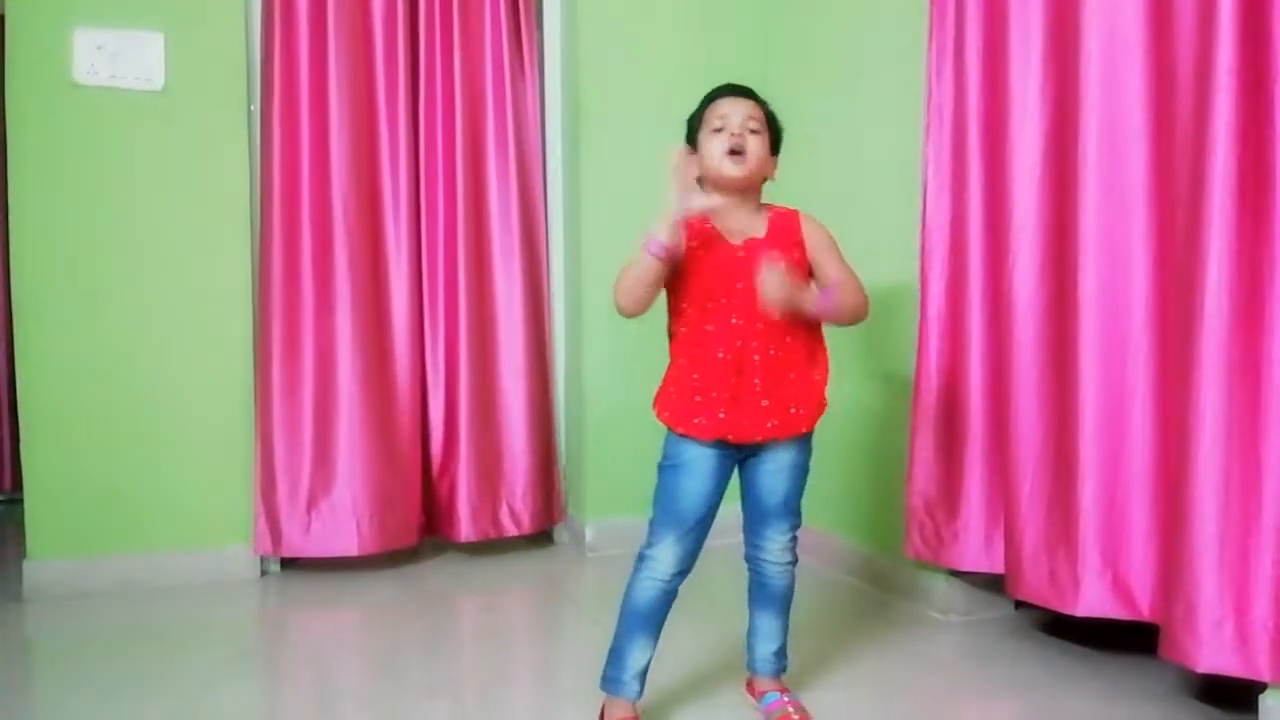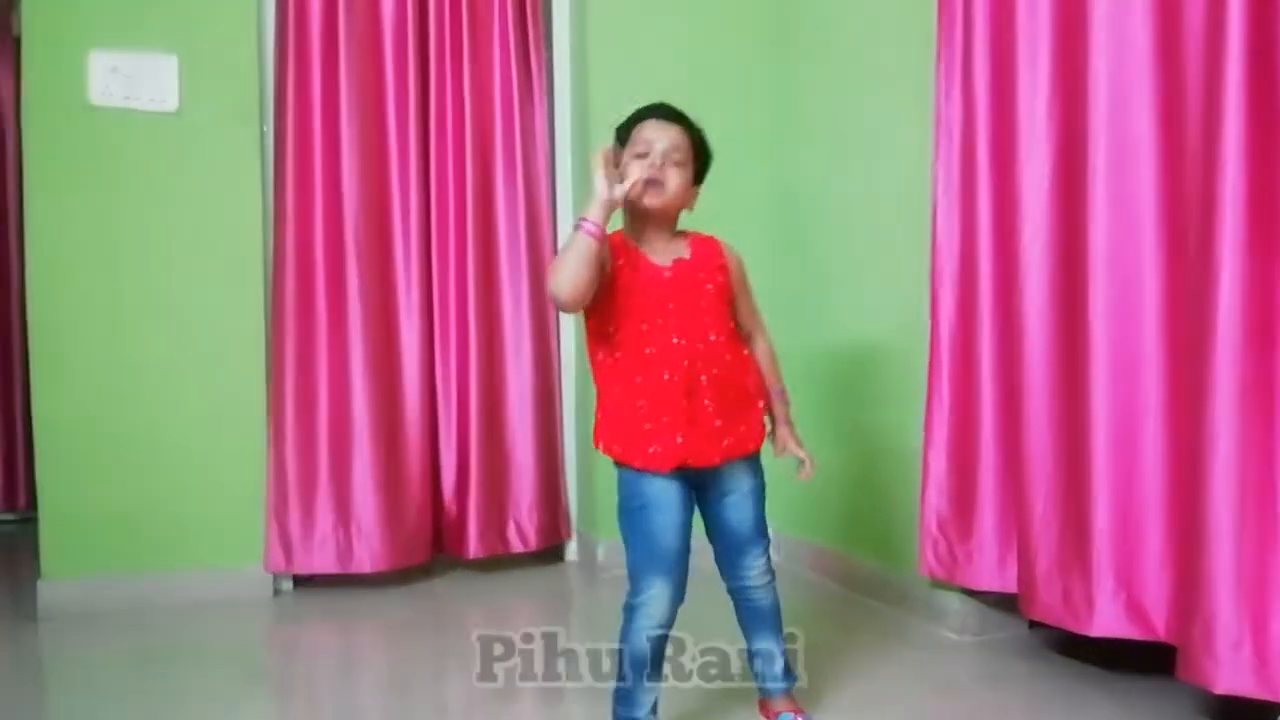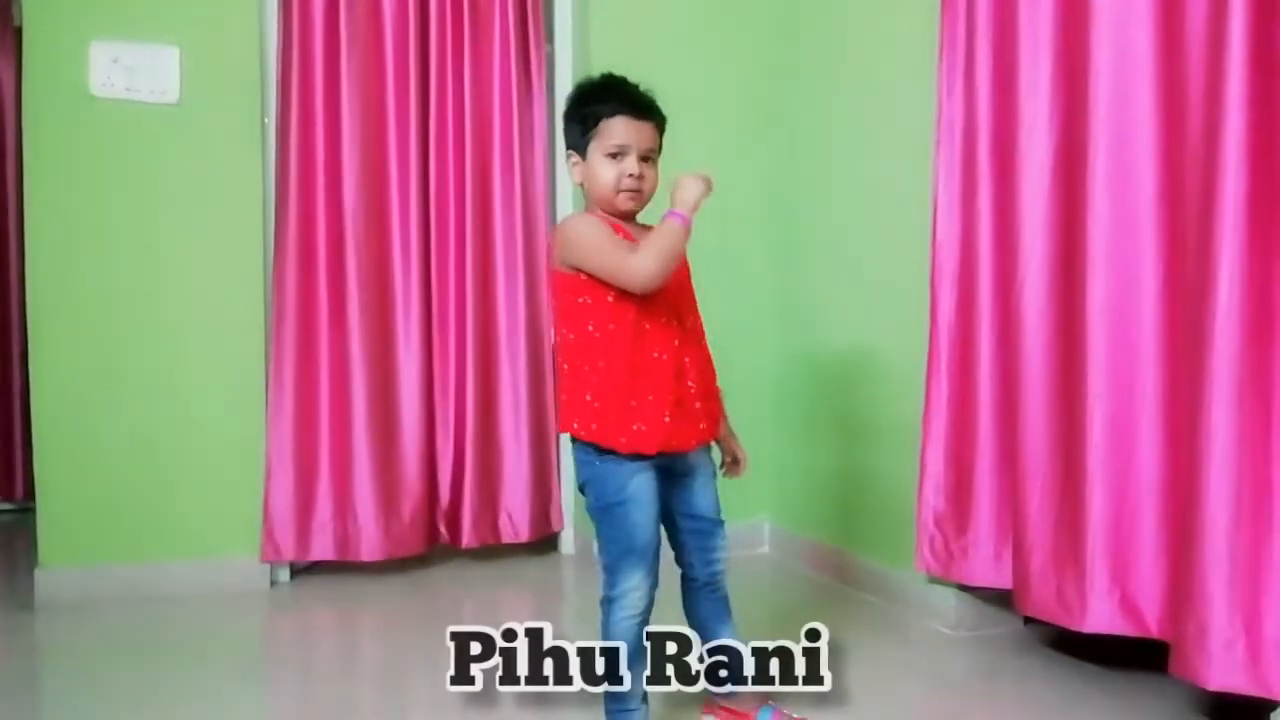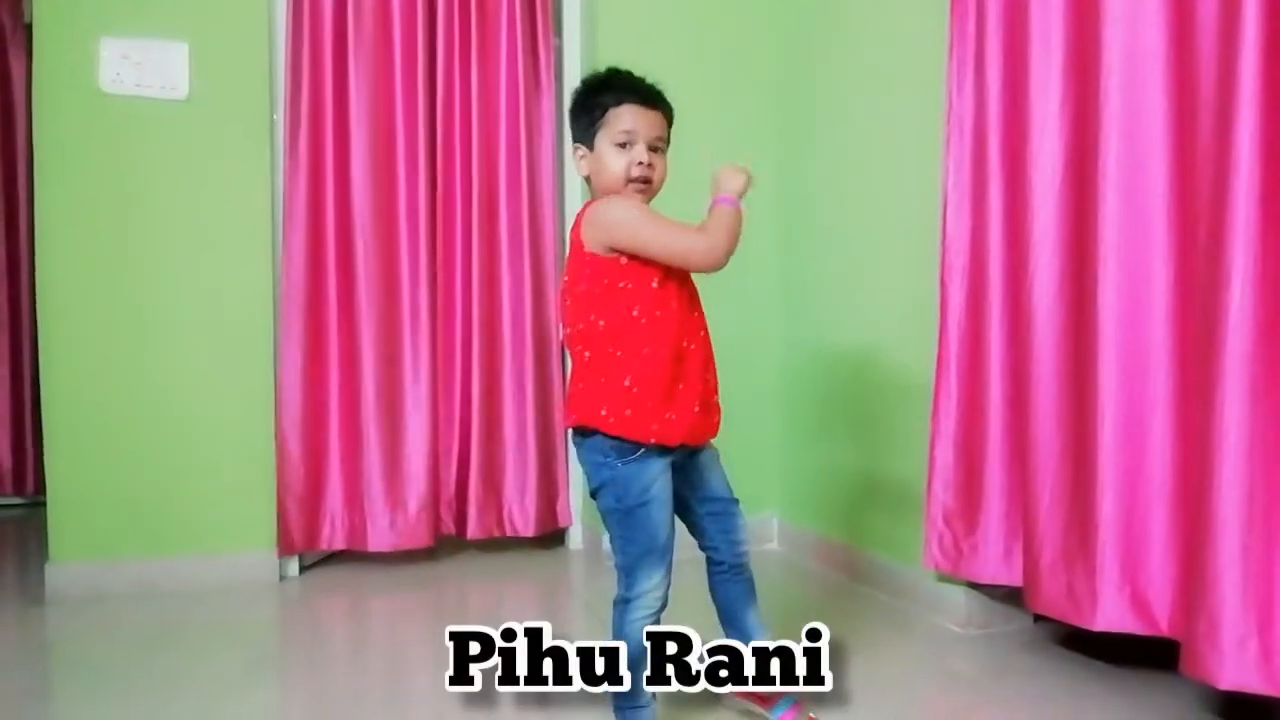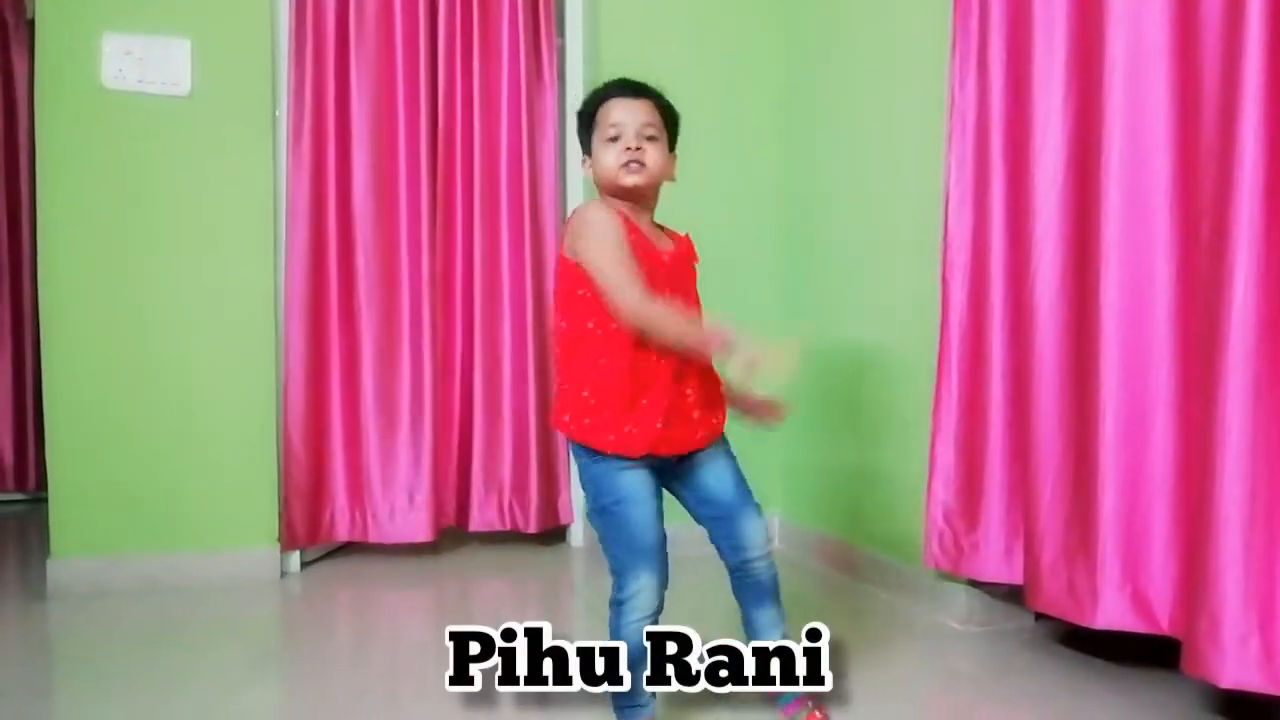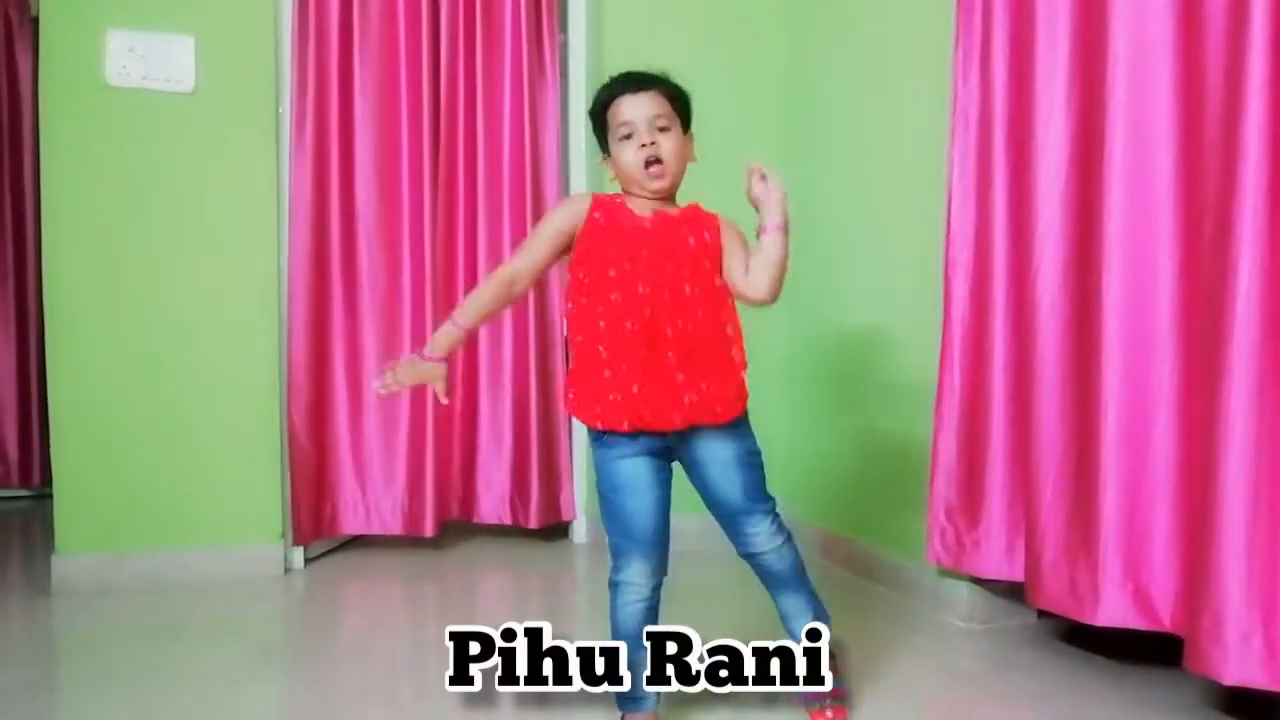
dt=0.4s
person 1, frame 1
left shoulder: (800, 230)
right shoulder: (678, 233)
left elbow: (854, 303)
right elbow: (627, 301)
left wrist: (802, 297)
right wrist: (669, 226)
left hip: (782, 424)
right hip: (697, 425)
left knee: (774, 553)
right knee: (662, 555)
person 1, frame 2
left shoulder: (718, 257)
right shoulder: (598, 255)
left elbow: (752, 339)
right elbow: (564, 294)
left wrist: (781, 420)
right wrist: (599, 210)
left hip: (730, 449)
right hip: (646, 457)
left knee: (753, 574)
right knee: (655, 596)
person 1, frame 3
left shoulder: (659, 243)
right shoulder: (578, 233)
right elbow: (645, 274)
left wrist: (721, 424)
right wrist: (684, 206)
left hip: (682, 441)
right hip: (612, 445)
left knee: (706, 563)
right knee: (631, 586)
person 1, frame 4
left shoulder: (641, 234)
right shoulder: (609, 217)
right elbow: (710, 251)
right wrist: (728, 194)
left hip: (679, 434)
right hip: (622, 438)
left knee: (730, 544)
right knee: (646, 584)
person 1, frame 5
left shoulder: (677, 246)
right shoulder: (595, 221)
right elbow: (638, 311)
left wrist: (734, 395)
right wrist: (731, 341)
left hip: (692, 429)
right hip: (612, 439)
left knee: (750, 540)
right knee: (640, 586)
person 1, frame 6
left shoulder: (713, 226)
right shoulder: (582, 217)
left elbow: (761, 287)
right elbow: (508, 280)
left wrist: (772, 210)
right wrist: (437, 351)
left hip: (712, 415)
right hip: (620, 425)
left knee: (762, 534)
right knee: (636, 570)
